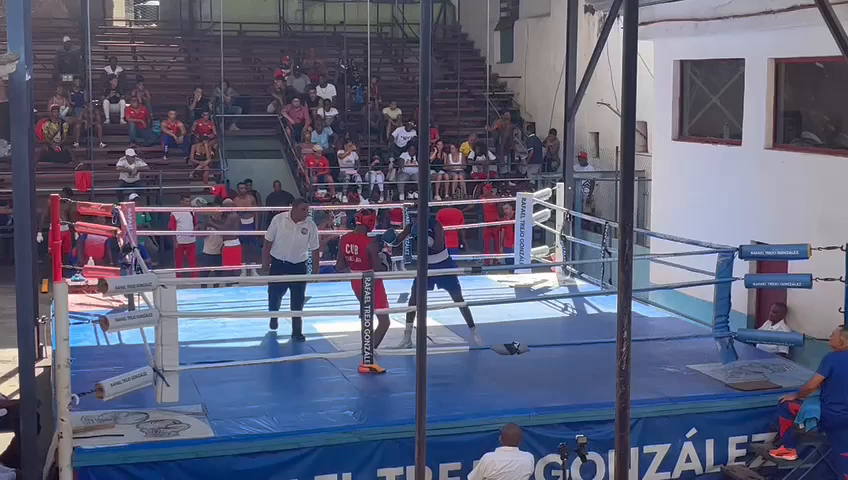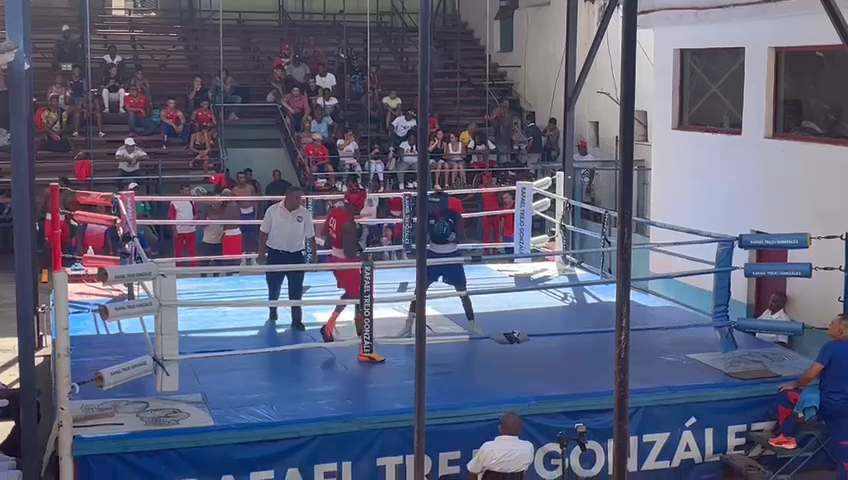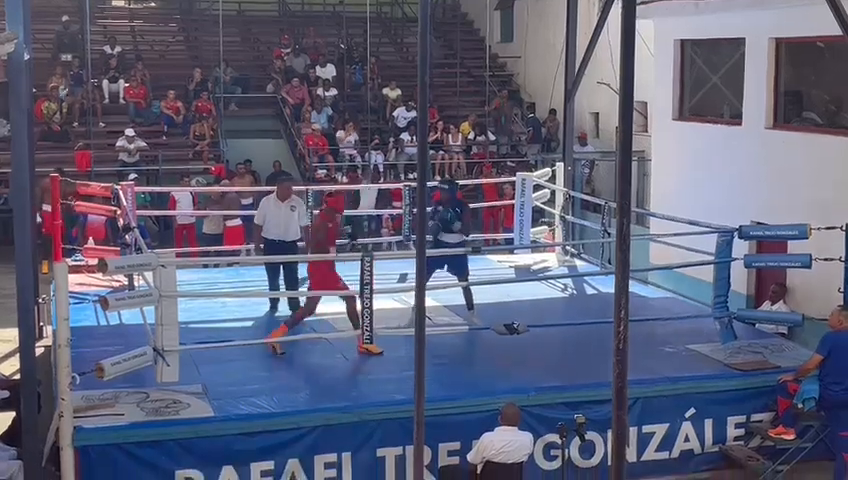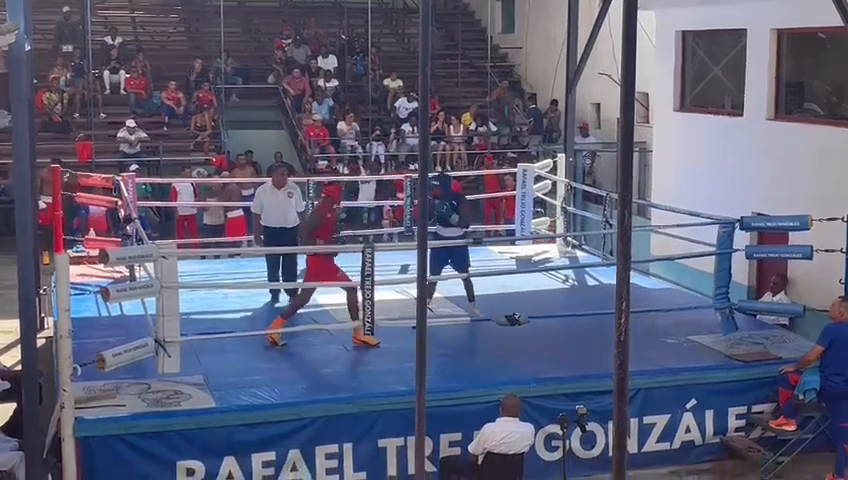
dt=0.2s
person 1, frame 1
left shoulder: (345, 238)
right shoulder: (371, 243)
left elbow: (339, 267)
right elbow: (381, 270)
right wrist: (385, 259)
left hip: (356, 282)
right hip: (371, 283)
right knee: (384, 321)
right ankle: (367, 362)
person 1, frame 2
left shoulder: (334, 213)
right shoulder: (349, 223)
left elbow: (325, 233)
right elbow: (350, 252)
right wrist: (361, 244)
left hip: (335, 259)
right hip: (345, 264)
left knee: (351, 293)
right knee: (360, 305)
left ankle: (330, 324)
right ankle: (365, 351)
person 1, frame 3
left shoulder: (330, 220)
right shoulder: (322, 223)
right elbow: (314, 248)
right wrist: (333, 250)
left hip: (324, 266)
right hip: (320, 267)
right knee: (350, 299)
person 1, frame 4
left shoulder: (329, 209)
right shoulder: (320, 211)
left elbow: (329, 231)
right elbow: (304, 234)
right wrist: (323, 245)
left hip: (321, 259)
right hip: (318, 259)
left knee: (303, 298)
right knee: (352, 288)
left ankle: (275, 328)
person 2, frame 1
left shoulder: (832, 358)
left elbow: (811, 386)
left wrist: (795, 396)
left hip: (828, 415)
left knee: (786, 405)
left ankle: (789, 449)
person 2, frame 2
left shoulder: (831, 347)
left elbow: (811, 375)
left wrist: (795, 385)
left hip: (826, 404)
left knee: (785, 394)
left ankle: (788, 438)
person 2, frame 3
left shoulder: (831, 338)
left elbow: (810, 366)
left wrist: (794, 375)
left hip: (826, 395)
left knee: (785, 385)
left ankle: (788, 428)
person 2, frame 4
left shoulder: (832, 329)
left elbow: (811, 357)
left wrist: (795, 367)
left hip: (828, 386)
left knee: (786, 376)
left ankle: (789, 419)
person 3, frame 1
left shoulder: (435, 225)
right shoulder: (412, 226)
left elbow: (439, 247)
right elbow: (398, 240)
right wrist: (391, 240)
left hip: (444, 264)
right hip: (427, 265)
left knee: (458, 299)
right knee: (413, 300)
left ankle: (474, 333)
right ankle: (407, 337)
person 3, frame 2
left shoulder: (456, 217)
right shoulder: (429, 216)
left elbow: (461, 238)
right elbow: (426, 234)
left wrist: (450, 234)
right wrist: (426, 241)
left hip: (452, 257)
right hip: (433, 256)
left knee: (463, 292)
right knee: (419, 290)
left ankle: (472, 325)
right ankle: (408, 326)
person 3, frame 3
left shoulder: (463, 207)
right shoulder: (437, 204)
left elbow: (466, 232)
right elbow: (431, 219)
left wrist: (453, 222)
right wrist: (433, 224)
left hip: (457, 246)
right hip: (439, 244)
left knee: (464, 282)
right knee: (423, 277)
left ankle: (472, 316)
person 3, frame 4
left shoulder: (459, 200)
right shoulder: (434, 198)
left elbow: (466, 224)
left wrist: (450, 215)
left hip: (458, 240)
right hip: (440, 239)
left knee: (464, 275)
right knee: (434, 276)
left ankle: (473, 307)
person 4, frame 1
left shoulder: (310, 226)
right shoulder: (278, 219)
left elbow: (314, 249)
right elbow: (269, 241)
left wrist: (316, 269)
right wrist: (265, 260)
left hip: (298, 266)
right hip: (278, 263)
left knee: (297, 301)
right knee: (275, 294)
left ankle: (297, 332)
right ankle: (273, 317)
person 4, frame 2
left shoulder: (305, 214)
right shoulder: (273, 210)
left elbow: (310, 237)
right elbow: (264, 233)
left wrist: (314, 255)
right wrist: (261, 252)
left hip: (296, 255)
right hip: (275, 254)
left knee: (296, 290)
right knee: (273, 287)
left ankle: (296, 321)
right ankle: (273, 310)
person 4, frame 3
left shoulder: (298, 203)
right shoulder: (266, 202)
left elbow: (304, 226)
right elbow: (258, 225)
right wrist: (257, 244)
left hip: (291, 244)
right hip: (271, 244)
left knee: (292, 278)
right knee: (273, 277)
left ankle: (295, 308)
right ankle: (274, 303)
person 4, frame 4
left shoulder: (294, 189)
right shoulder: (262, 191)
left elbow: (300, 211)
right elbow: (256, 214)
right wrist: (256, 234)
left hip: (290, 231)
right hip: (270, 231)
left knee: (291, 264)
right knee: (272, 265)
left ankle: (292, 292)
right ankle: (275, 293)
